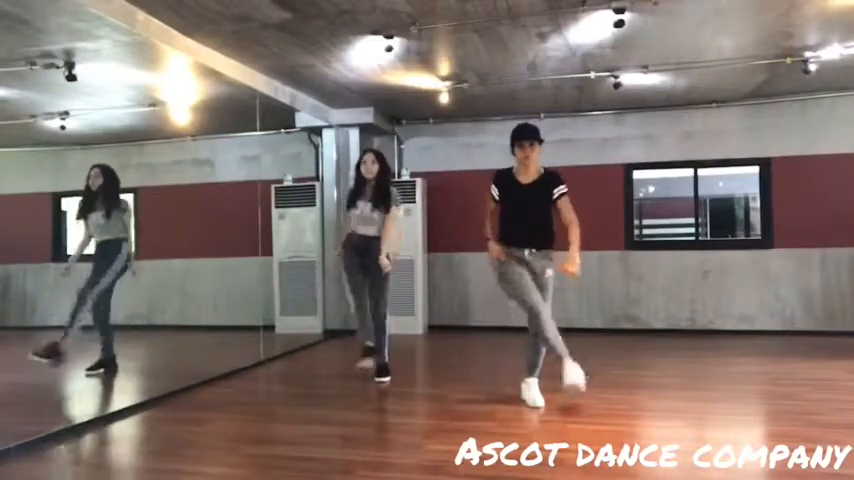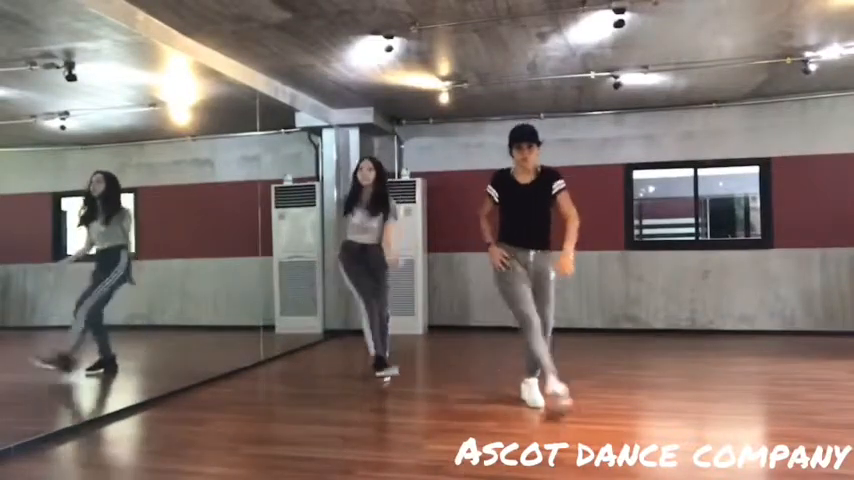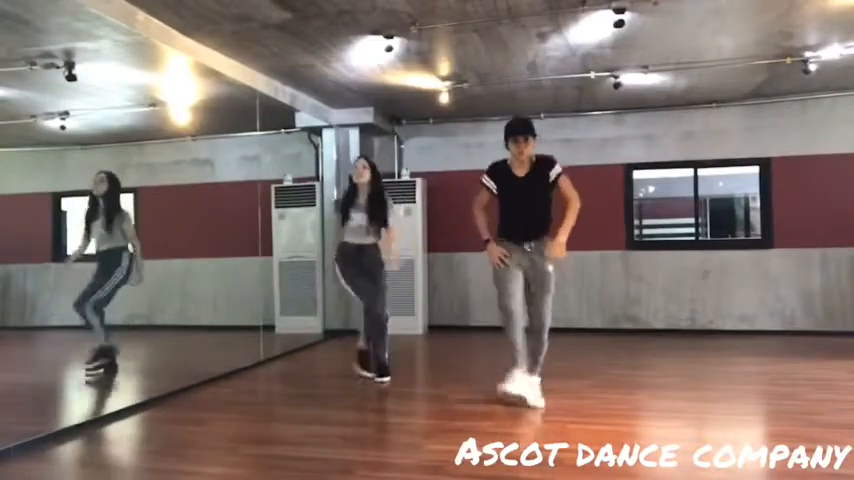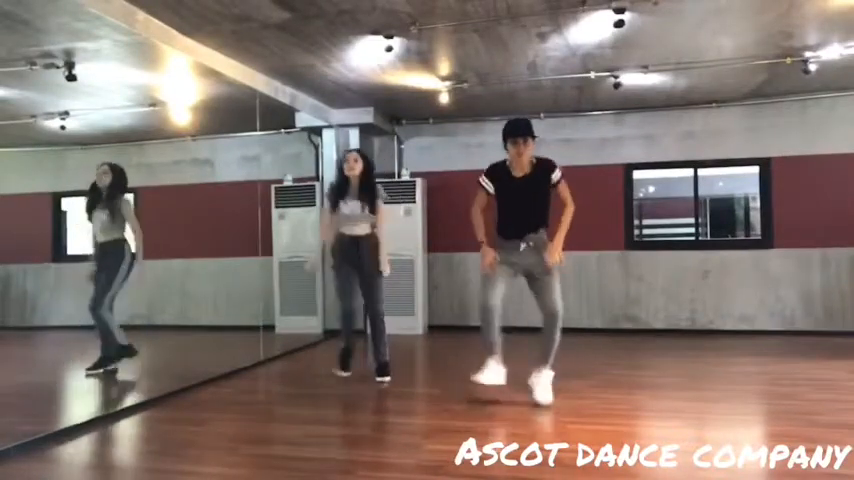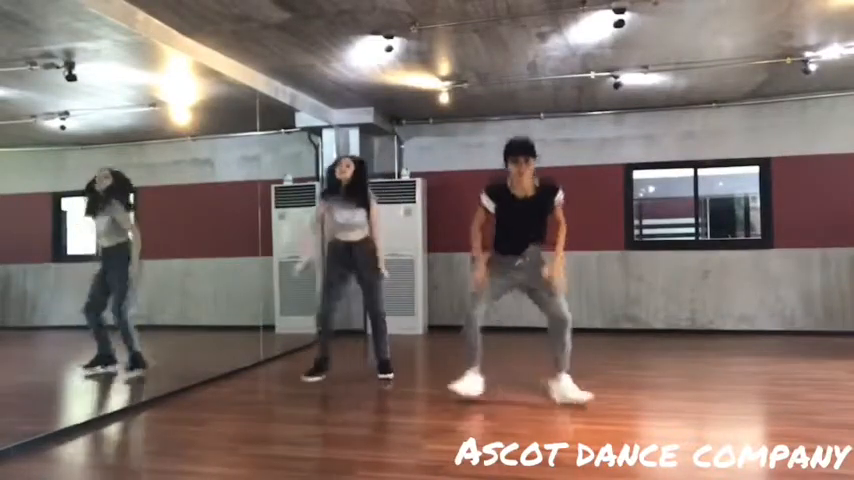
dt=0.1s
person 1, frame 1
left shoulder: (553, 181)
right shoulder: (502, 179)
left elbow: (571, 222)
right elbow: (491, 213)
left wrist: (574, 256)
right wrist: (491, 240)
left hip: (541, 257)
right hip: (509, 255)
left knee: (540, 321)
right knee: (534, 304)
left ankle: (530, 382)
right ankle: (566, 362)
person 1, frame 2
left shoulder: (551, 178)
right shoulder: (500, 180)
left elbow: (572, 217)
right elbow: (484, 216)
left wrist: (568, 251)
right wrist: (491, 246)
left hip: (541, 258)
right hip: (509, 256)
left knee: (543, 325)
right knee: (528, 316)
left ankle: (530, 382)
right ankle: (552, 377)
person 1, frame 3
left shoulder: (548, 166)
right shoulder: (496, 172)
left elbow: (574, 202)
right elbow: (478, 208)
left wrist: (561, 237)
right wrist: (489, 242)
left hip: (540, 251)
right hip: (508, 251)
left knee: (541, 320)
right knee: (511, 309)
left ankle: (533, 377)
right ankle: (519, 372)
person 1, frame 4
left shoulder: (547, 169)
right shoulder: (495, 173)
left elbow: (568, 205)
right elbow: (477, 209)
left wrist: (557, 242)
right wrist: (483, 245)
left hip: (538, 248)
right hip: (504, 249)
left knee: (553, 311)
right knee: (489, 304)
left ankle: (542, 373)
right ankle: (495, 364)
person 1, frame 5
left shoulder: (549, 190)
right shoulder: (495, 193)
left elbow: (561, 225)
right elbow: (477, 226)
left wrist: (557, 262)
right wrist: (478, 261)
left hip: (534, 265)
right hip: (501, 264)
left knee: (560, 317)
right knee: (473, 316)
left ankle: (560, 381)
right ankle: (474, 374)
person 2, frame 1
left shoulder: (389, 195)
right shoulder: (355, 192)
left elbow: (389, 227)
left wrist: (383, 254)
right wrist: (342, 248)
left hip: (375, 249)
right hip: (353, 246)
left knee: (378, 307)
right knee: (358, 290)
left ankle: (381, 361)
right ankle: (368, 347)
person 2, frame 2
left shoulder: (386, 203)
right shoulder: (351, 199)
left elbow: (388, 235)
left wrist: (390, 252)
right wrist: (344, 253)
left hip: (374, 255)
right hip: (351, 253)
left knee: (381, 310)
right knee: (368, 301)
left ankle: (382, 359)
right ankle: (377, 357)
person 2, frame 3
left shoulder: (382, 202)
right shoulder: (346, 201)
left elbow: (388, 235)
right elbow: (342, 230)
left wrist: (389, 253)
right wrist: (339, 256)
left hip: (371, 257)
right hip: (348, 256)
left knee: (380, 311)
right knee: (372, 301)
left ankle: (382, 363)
right ankle: (364, 350)
person 2, frame 4
left shoulder: (374, 191)
right shoulder: (336, 191)
left elbow: (380, 225)
right elbow: (327, 224)
left wrist: (383, 256)
left hip: (367, 248)
right hip: (343, 248)
left knee: (376, 307)
right knee: (348, 302)
left ankle: (382, 363)
right ankle: (347, 349)
person 2, frame 5
left shoulder: (366, 195)
right shoulder: (329, 196)
left elbow: (375, 229)
right elbow: (316, 226)
left wrist: (381, 259)
left hip: (364, 253)
right hip: (338, 253)
left knee: (375, 309)
right knee: (326, 309)
left ankle: (383, 361)
right ankle: (322, 360)
person 3, frame 1
left shoulder: (120, 205)
right shoulder: (90, 207)
left elbow: (127, 234)
right elbow: (87, 238)
left wrist: (131, 260)
right wrist: (72, 260)
left hip: (117, 253)
right hip: (101, 256)
left knee: (87, 297)
right knee: (99, 306)
left ankle: (58, 346)
right ankle: (108, 358)
person 3, frame 2
left shoulder: (121, 212)
right shoulder: (91, 214)
left elbow: (126, 241)
right elbow: (89, 245)
left wrist: (128, 268)
right wrist: (70, 259)
left hip: (117, 261)
right hip: (103, 263)
left knee: (85, 306)
right knee: (92, 310)
left ankle: (68, 356)
right ankle: (107, 359)
person 3, frame 3
left shoulder: (119, 214)
right shoulder: (92, 213)
left elbow: (134, 242)
right elbow: (85, 244)
left wrist: (138, 270)
right wrist: (72, 257)
left hip: (118, 262)
right hip: (103, 264)
left knee: (84, 304)
right knee: (93, 309)
left ankle: (104, 348)
right ankle: (107, 359)
person 3, frame 4
left shoulder: (119, 202)
right shoulder: (96, 204)
left elbow: (137, 230)
left wrist: (138, 257)
right wrist: (96, 267)
left hip: (118, 255)
right hip: (102, 258)
left knee: (101, 307)
right knee: (98, 308)
left ankle: (124, 347)
right ankle: (109, 357)
person 3, frame 5
left shoulder: (114, 204)
right shoulder: (99, 206)
left elbow: (135, 232)
left wrist: (134, 262)
left hip: (121, 259)
right hip: (107, 261)
left knee: (119, 310)
right knee: (91, 309)
left ankle: (136, 359)
right ankle: (106, 356)
